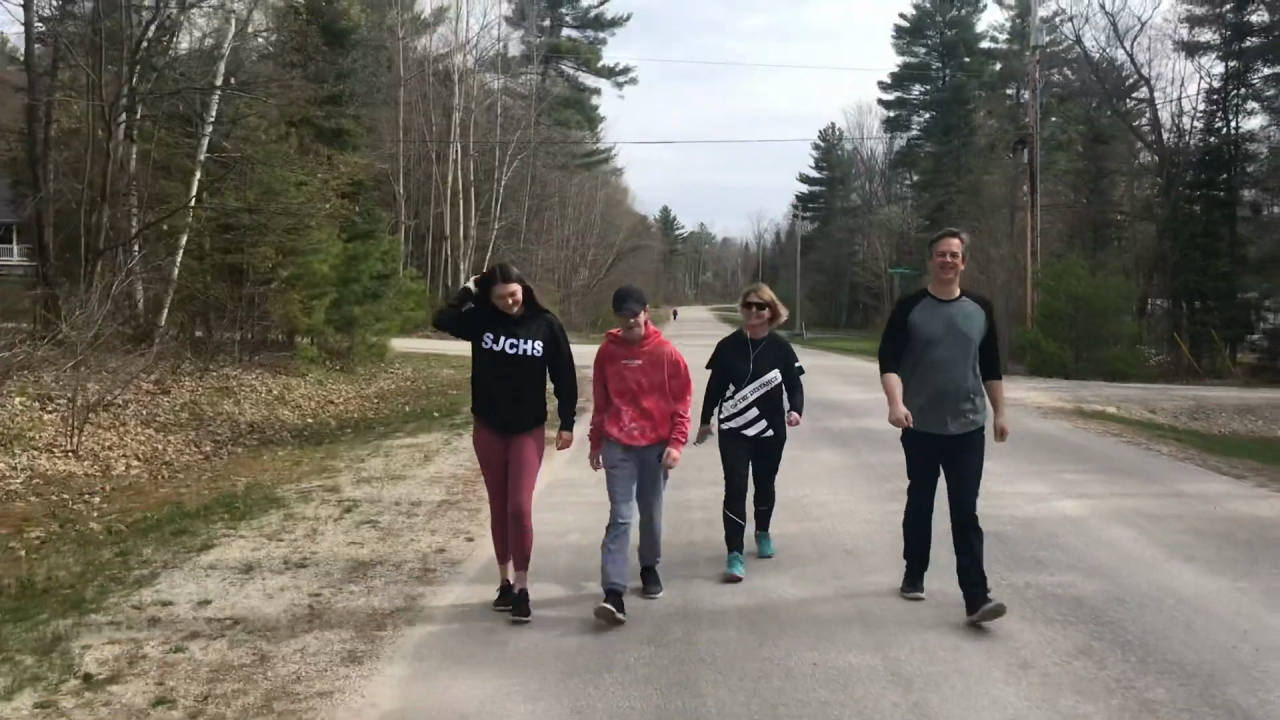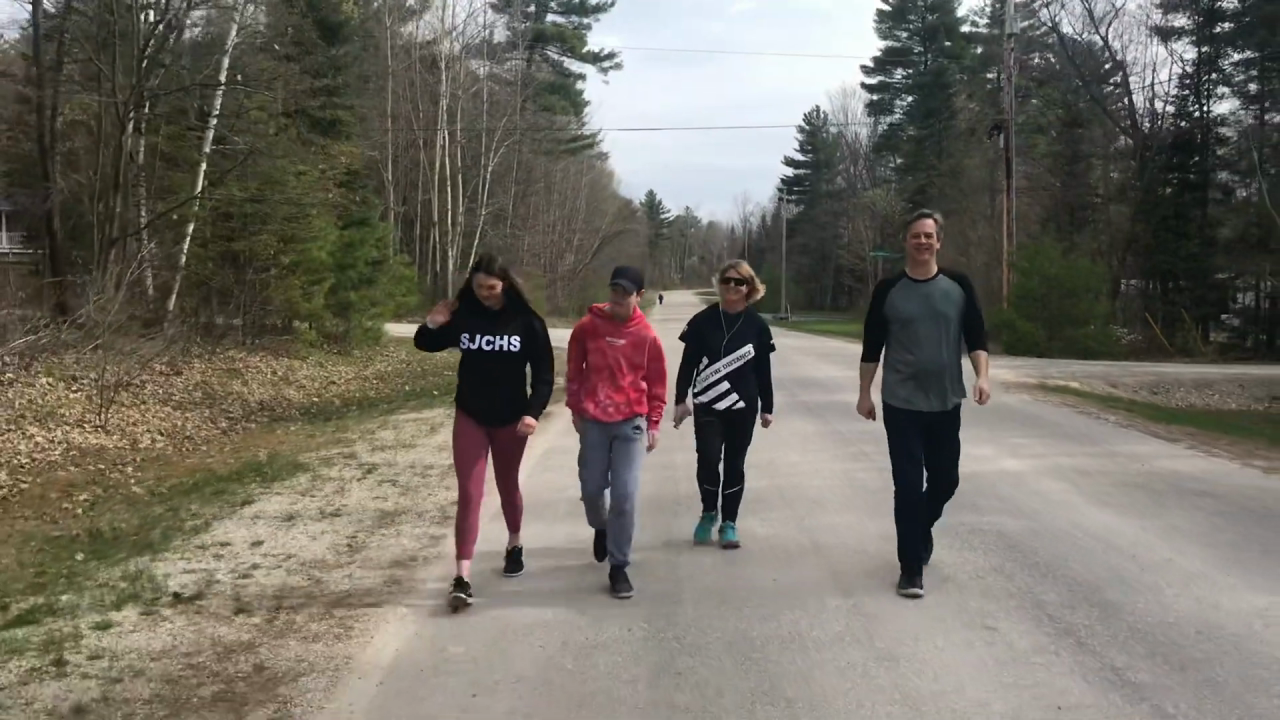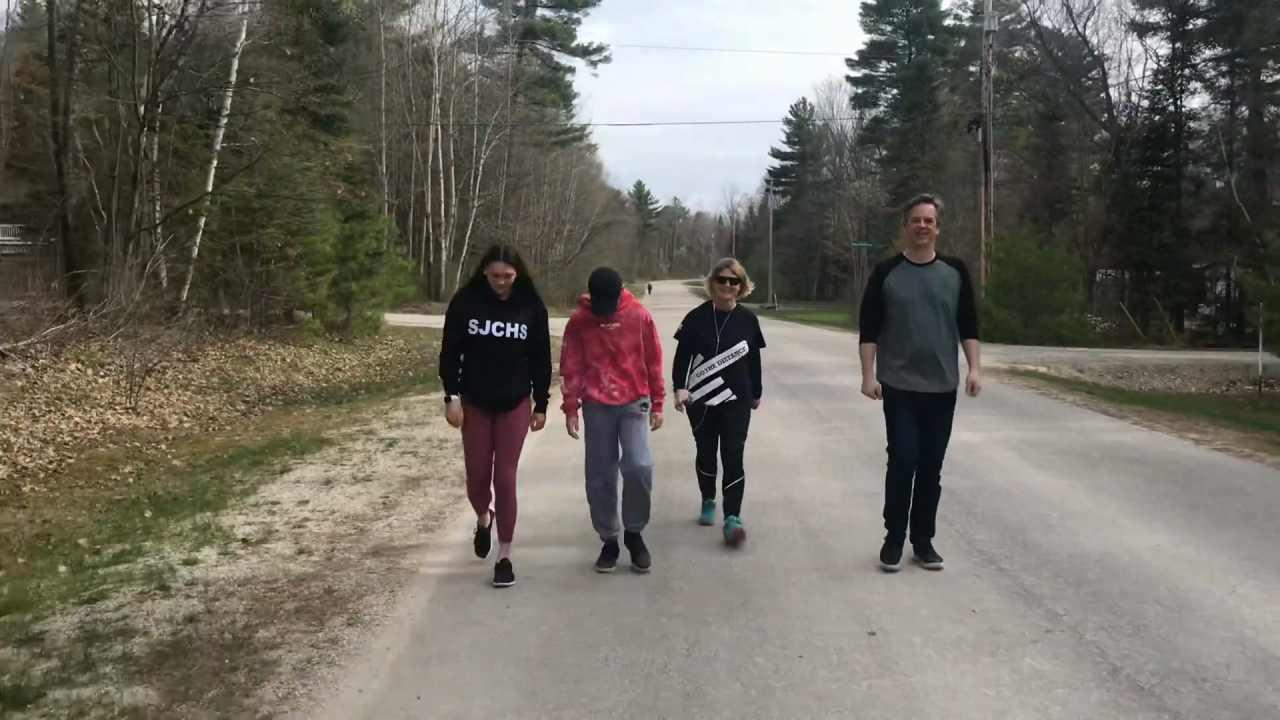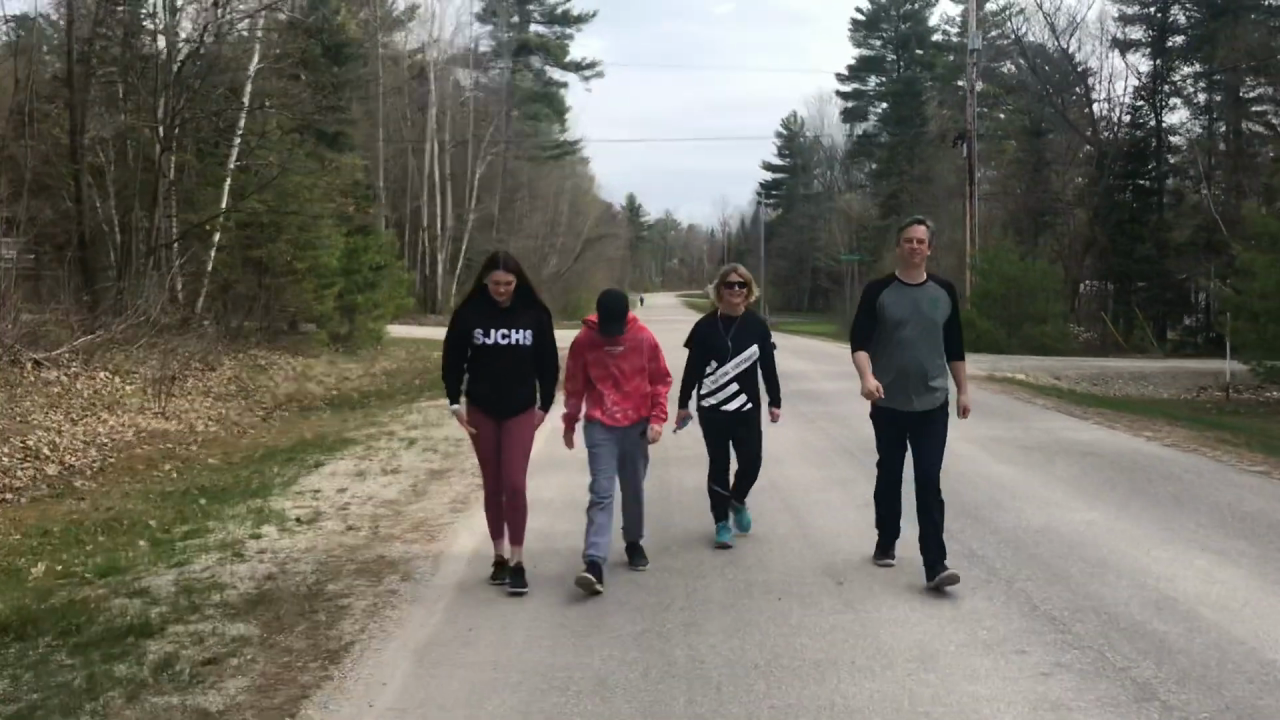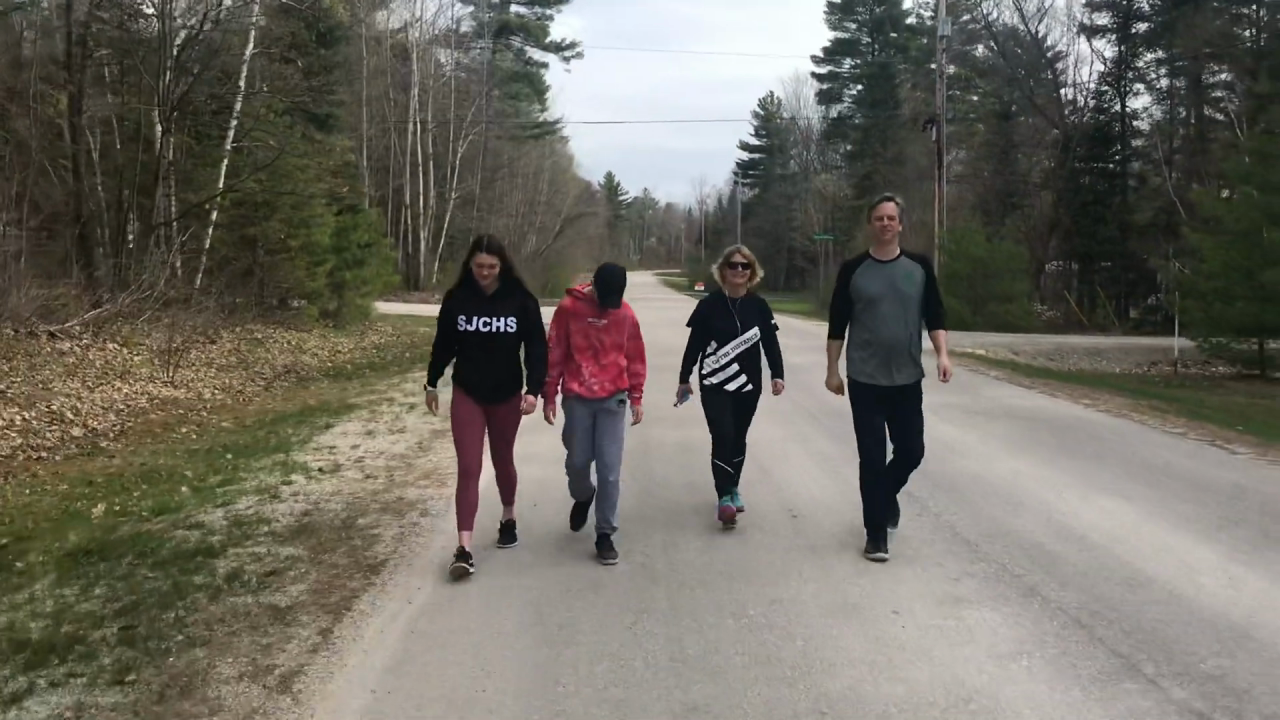
dt=0.7s
person 1, frame 1
left shoulder: (980, 309)
right shoulder: (909, 307)
left elbow: (991, 366)
right elbow: (888, 360)
left wrist: (1000, 412)
right wrist: (896, 403)
left hip: (968, 426)
right hip: (921, 426)
left knee: (965, 508)
right knee: (920, 503)
left ankle: (976, 597)
right ankle: (914, 572)
person 1, frame 2
left shoulder: (958, 286)
right shoulder: (888, 290)
left elbow: (976, 337)
right elbow: (872, 347)
left wrist: (982, 376)
right wrist: (864, 394)
left hip: (947, 403)
right hip: (901, 405)
left knee: (945, 479)
right knee: (908, 485)
left ankle: (922, 527)
right ankle: (911, 567)
person 1, frame 3
left shoulder: (956, 271)
right shoulder: (886, 273)
left elbow: (968, 325)
right elbow: (869, 329)
left wrist: (974, 368)
right wrist: (868, 374)
left hip: (942, 386)
right hip: (898, 385)
left knee: (931, 467)
right knee: (902, 459)
left ankle: (922, 540)
right ankle: (894, 536)
person 1, frame 4
left shoulder: (945, 292)
right shoulder: (878, 291)
left elbow: (955, 346)
right elbow: (859, 341)
left wrist: (963, 391)
right wrist: (867, 377)
left hip: (934, 403)
right hip: (890, 404)
left knee: (929, 482)
right knee: (889, 476)
left ankle: (935, 565)
right ankle: (886, 541)
person 1, frame 5
left shoulder: (919, 266)
right shoulder: (852, 270)
left elbow: (935, 315)
right elbow: (837, 325)
left wrist: (943, 354)
right wrist: (832, 370)
left hip: (908, 378)
right hip: (864, 379)
left knee: (912, 451)
right knee: (872, 455)
left ankle: (888, 495)
right ankle: (876, 532)
person 2, frame 1
left shoulder: (546, 325)
right shoulder: (480, 320)
left elbow: (564, 377)
right elbow: (441, 320)
left wrist: (567, 423)
right wrist: (469, 291)
left hip: (529, 430)
right hip: (488, 428)
left knee: (520, 508)
right knee: (498, 506)
left ankle: (522, 586)
right ankle: (506, 580)
person 2, frame 2
left shoulder: (527, 321)
right shoulder: (463, 315)
left elbow: (544, 372)
right elbow: (427, 343)
left wrist: (534, 411)
right wrist: (431, 325)
left hip: (510, 419)
right hip: (469, 417)
left knee: (508, 486)
right knee: (469, 494)
left ankle: (514, 544)
right ankle: (462, 578)
person 2, frame 3
left shoulder: (532, 309)
right shoulder: (465, 303)
left elbow: (541, 360)
right elbow: (450, 352)
left wrist: (541, 405)
right wrist: (452, 397)
left hip: (515, 405)
right hip: (475, 404)
left knee: (505, 479)
right knee: (477, 478)
left ankle: (505, 557)
right ankle: (483, 519)
person 2, frame 4
left shoulder: (535, 314)
right shoulder: (468, 313)
left elbow: (548, 363)
right elbow: (453, 360)
left wrist: (545, 405)
right wrist: (455, 401)
left hip: (521, 411)
right hip: (481, 410)
left knee: (514, 484)
right knee: (492, 485)
left ankle: (516, 561)
right ankle: (500, 554)
person 2, frame 5
left shoulder: (521, 301)
right shoulder: (456, 298)
left elbow: (536, 348)
right elbow: (444, 344)
left wrist: (533, 389)
right wrist: (432, 384)
left hip: (506, 395)
right hip: (466, 394)
left knee: (503, 461)
right knee: (468, 467)
left ankle: (508, 517)
right ankle: (464, 549)
person 3, frame 1
left shoulder: (666, 352)
right shoulder: (606, 353)
left elbow: (681, 399)
right elbow: (600, 401)
left wrist: (676, 442)
right wrist: (595, 442)
left hip: (655, 443)
right hip: (617, 445)
left knee: (651, 511)
right knee: (620, 516)
left ankle: (649, 566)
right ankle: (614, 594)
person 3, frame 2
left shoulder: (646, 336)
right shoulder: (587, 327)
left elbow: (657, 381)
right elbow: (574, 370)
left wrist: (654, 423)
right wrist: (575, 408)
left hip: (631, 422)
right hip: (592, 421)
left knee: (624, 493)
right knee: (593, 486)
left ankle: (618, 565)
right ankle: (602, 527)
person 3, frame 3
left shoulder: (639, 316)
right shoulder: (579, 321)
left elbow: (654, 361)
right elbow: (570, 367)
left wrist: (657, 403)
right wrist: (571, 409)
left hip: (634, 402)
right hip: (596, 407)
left knee: (639, 467)
right knee: (601, 475)
left ankle: (634, 533)
right ankle: (609, 539)
person 3, frame 4
left shoulder: (644, 337)
right shoulder: (583, 341)
left elbow: (661, 380)
right elbow: (574, 385)
left wrist: (657, 417)
right wrist: (570, 423)
left hip: (636, 424)
right hip: (599, 427)
left knee: (632, 488)
right knee: (601, 492)
left ankle: (633, 540)
right ankle: (594, 564)
person 3, frame 5
left shoulder: (626, 314)
right shoulder: (568, 309)
left elbow: (636, 358)
right elbow: (554, 355)
left wrist: (636, 397)
right wrist: (549, 395)
left hip: (613, 398)
right hip: (576, 398)
left knee: (609, 466)
right knee: (578, 460)
left ankle: (605, 533)
right ankle: (583, 496)
person 4, frame 1
left shoulder: (781, 348)
right shoulder: (727, 347)
left elbow: (794, 387)
right elbow: (715, 387)
left wrist: (796, 410)
right wrist: (705, 421)
left hip: (770, 431)
right hip: (733, 430)
left knee: (765, 485)
right knee: (735, 490)
left ankle: (762, 532)
right ankle: (735, 555)
person 4, frame 2
left shoulder: (757, 324)
right shoulder: (703, 320)
left elbow: (763, 368)
right elbow: (688, 362)
left wrist: (767, 408)
right wrist: (681, 400)
left hip: (743, 406)
right hip: (708, 404)
left knee: (735, 464)
right knee: (708, 460)
left ankle: (728, 524)
right ankle: (708, 513)
person 4, frame 3
left shoulder: (748, 319)
right shoulder: (696, 318)
left elbow: (754, 360)
right elbow: (682, 358)
left wrist: (757, 393)
right wrist: (679, 387)
left hip: (737, 399)
right hip: (701, 399)
left knee: (733, 455)
right knee: (706, 453)
left ankle: (732, 519)
right ankle: (708, 500)
person 4, frame 4
left shoulder: (757, 325)
right shoulder: (705, 326)
left elbow: (768, 365)
right elbow: (692, 368)
left wrist: (775, 401)
right wrist: (683, 404)
left hip: (748, 406)
right hip: (713, 407)
left knee: (751, 460)
right knee: (719, 464)
left ankle: (738, 500)
right ankle: (722, 523)
person 4, frame 5
left shoulder: (758, 305)
right shoulder: (709, 305)
left elbow: (770, 344)
right elbow: (694, 344)
left wrist: (777, 375)
right wrist: (684, 379)
left hip: (748, 384)
right hip: (714, 385)
left knee: (738, 438)
right knee: (722, 437)
left ankle: (732, 488)
right ankle: (725, 500)
